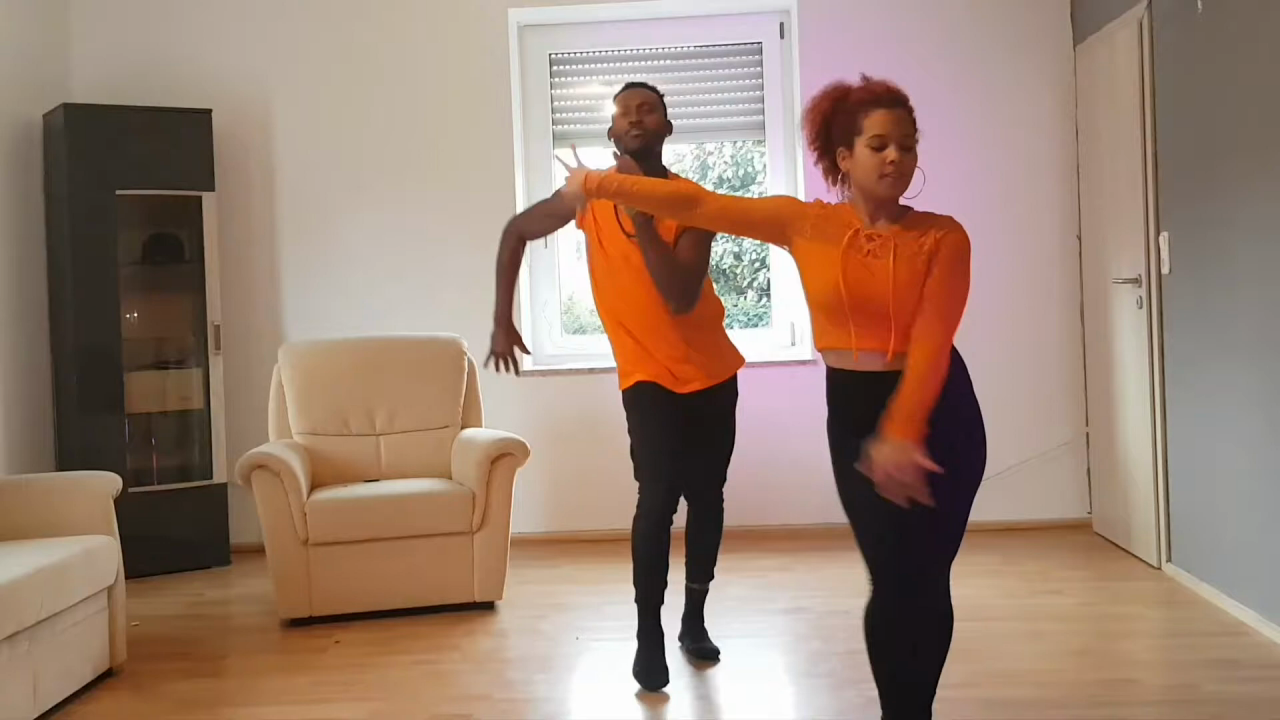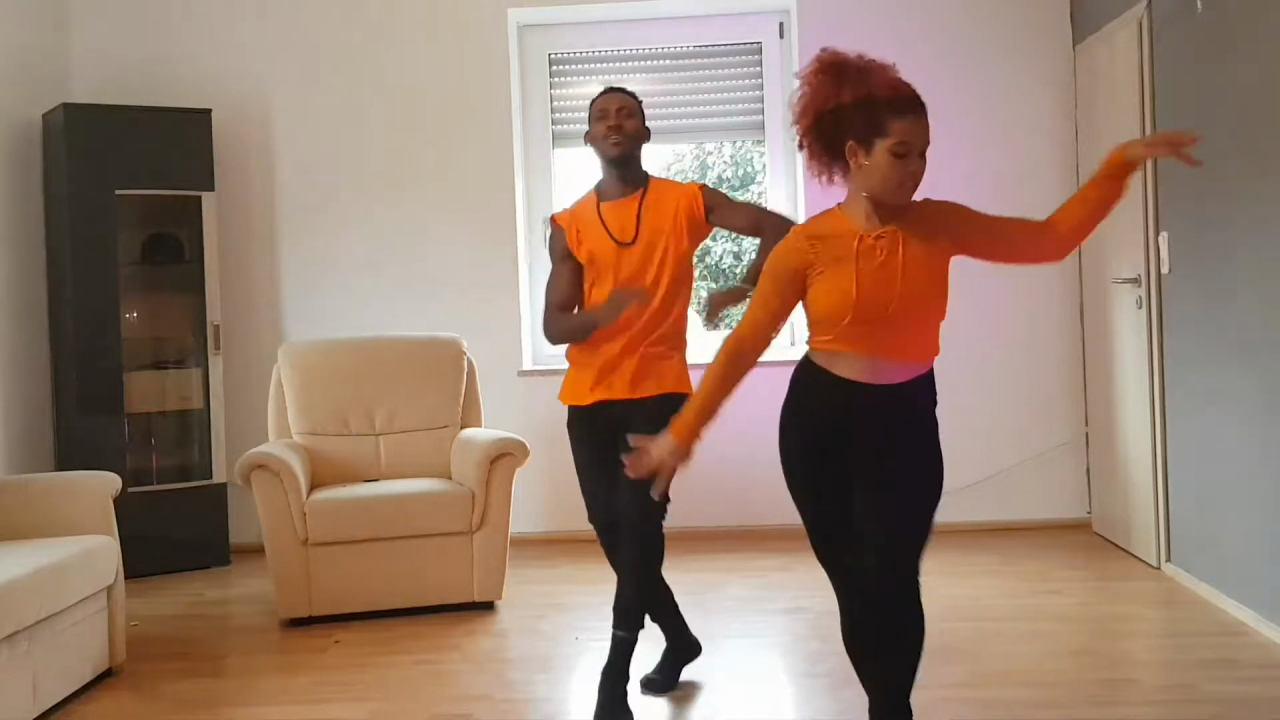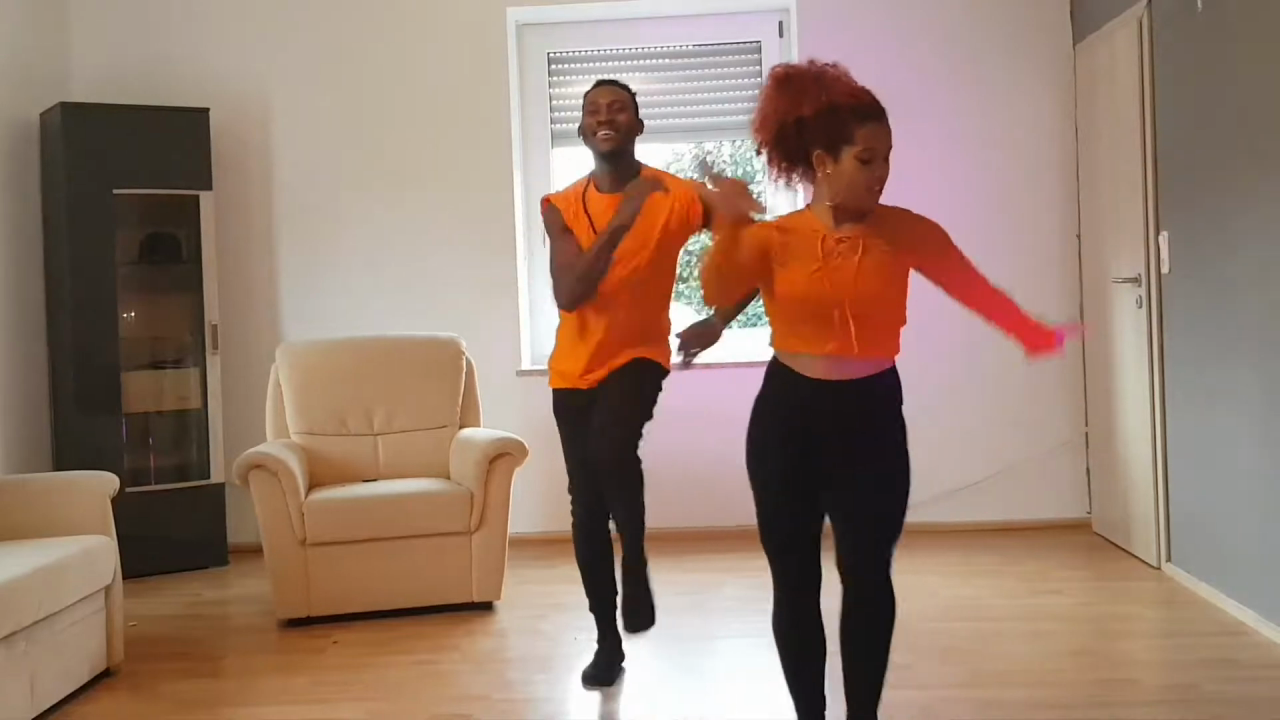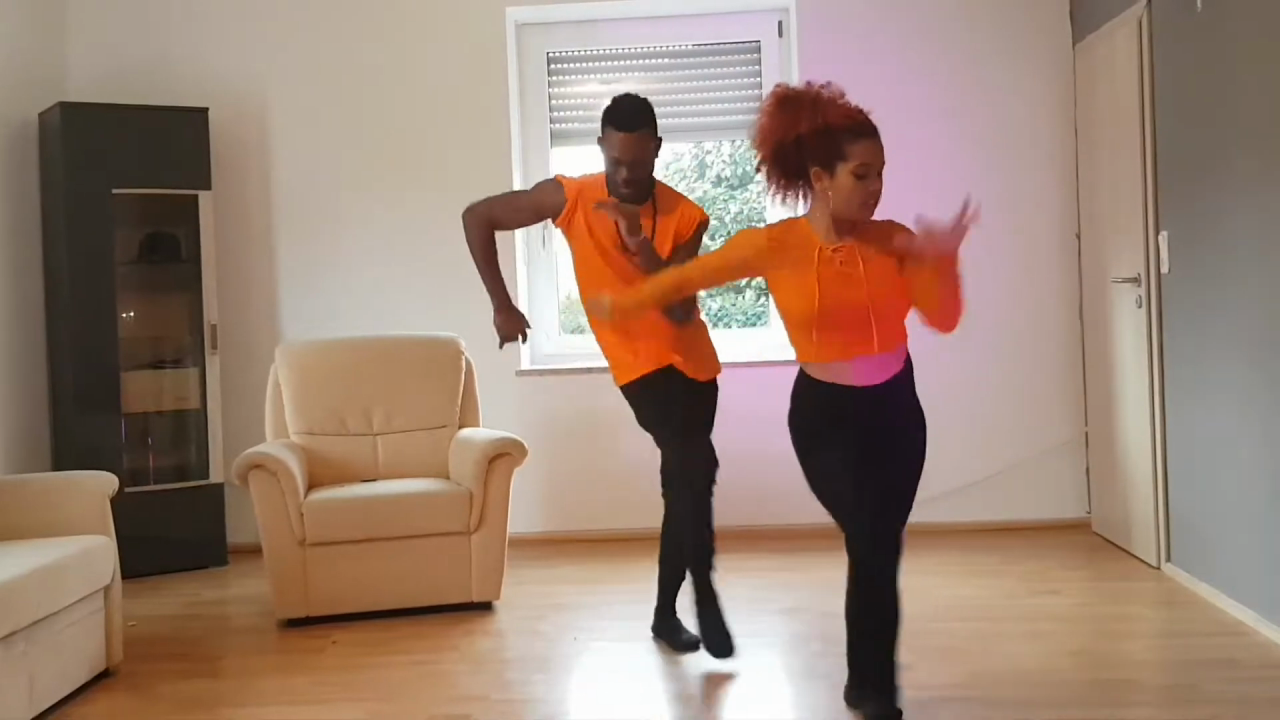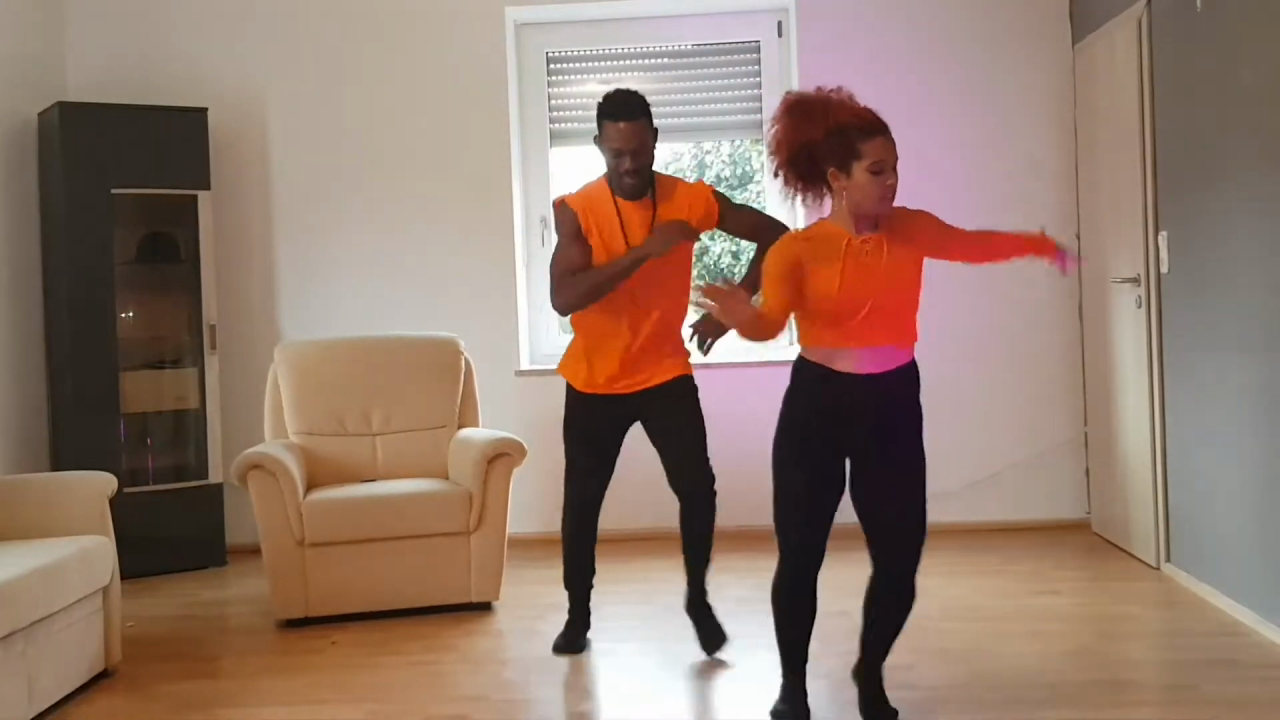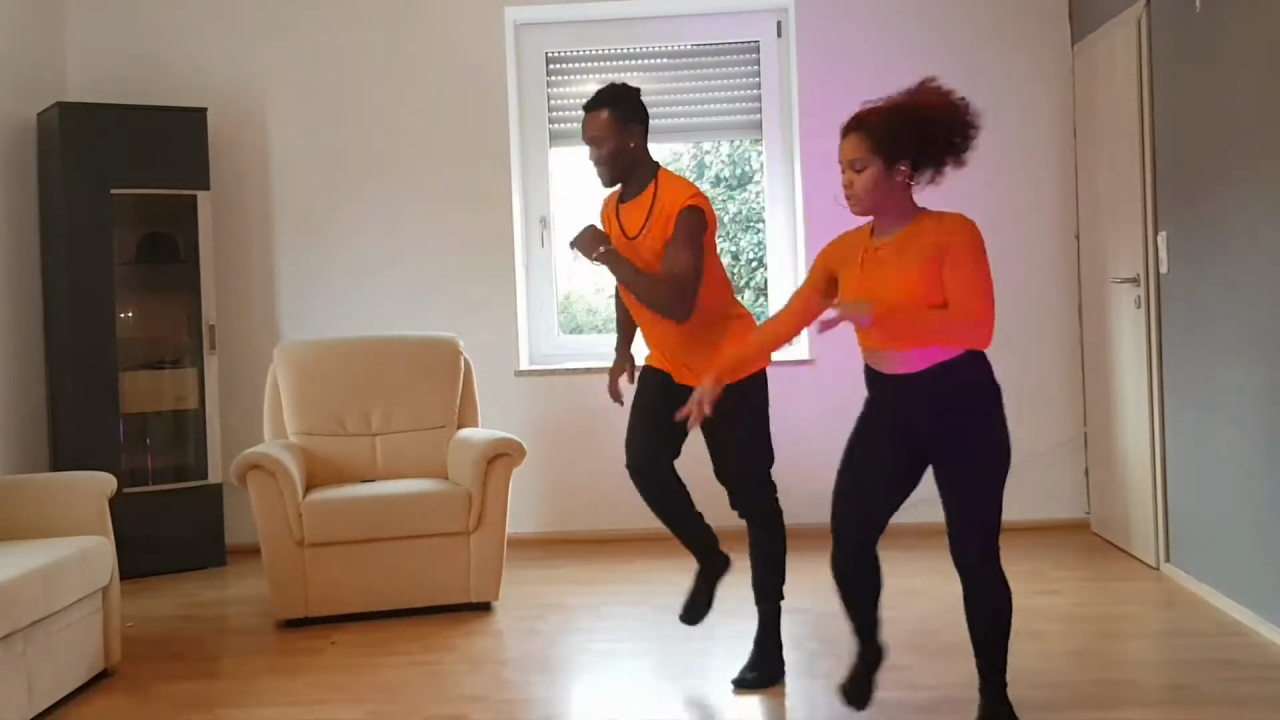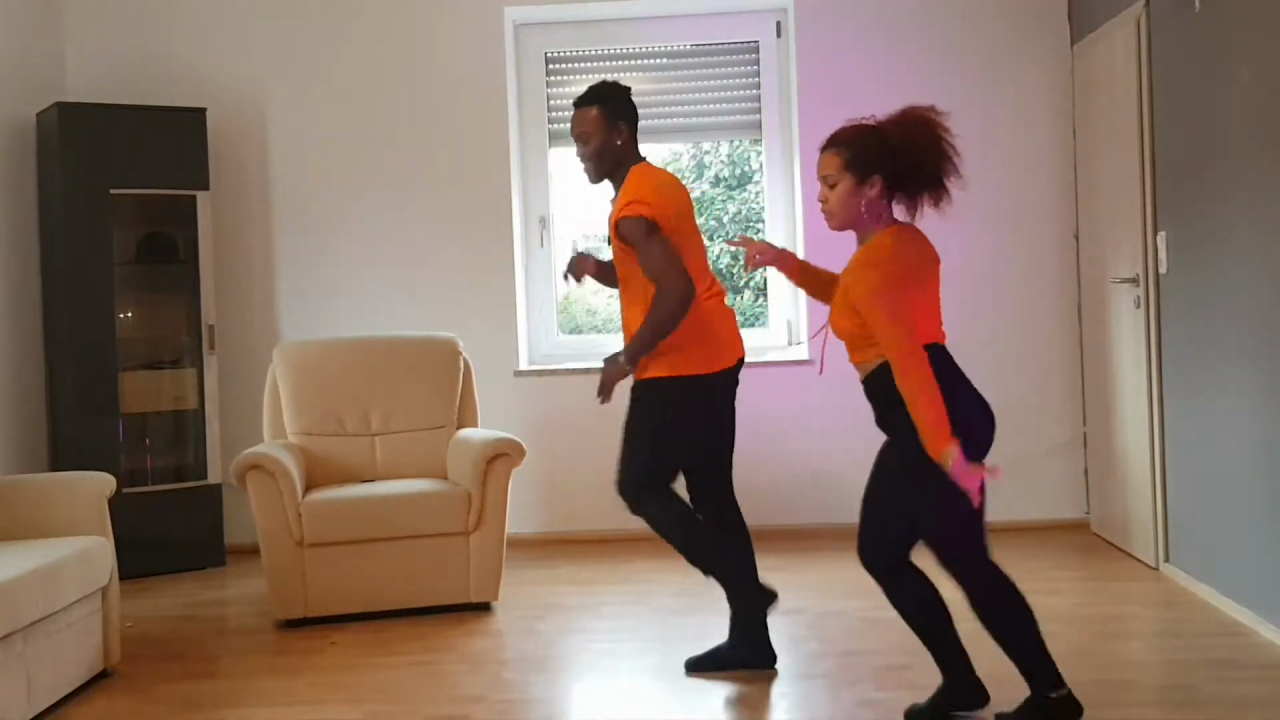
dt=0.4s
person 1, frame 1
left shoulder: (943, 239)
right shoulder: (805, 223)
left elbow: (931, 344)
right elbow: (708, 206)
left wrist: (900, 437)
right wrist: (604, 182)
left hip: (939, 415)
right hip: (854, 411)
left knee: (928, 582)
right knee: (897, 582)
person 1, frame 2
left shoulder: (935, 224)
right shoulder: (805, 244)
left elbow: (1048, 243)
right elbow: (743, 344)
left wrist: (1123, 162)
right wrist: (682, 436)
left hip: (903, 419)
right hip: (821, 421)
left knee: (885, 575)
right knee: (858, 588)
person 1, frame 3
left shoulder: (902, 230)
right shoulder: (769, 240)
left elbow: (973, 287)
right elbow: (718, 293)
left wrist: (1034, 334)
right wrist: (728, 228)
left hip: (871, 417)
right hip: (787, 418)
left knee: (869, 577)
right knee: (795, 584)
person 1, frame 4
left shoulder: (897, 241)
right shoulder: (775, 245)
left elbow: (945, 318)
right elbow: (686, 277)
left wrist: (941, 257)
right wrist: (617, 304)
left hip: (894, 416)
right hip: (825, 416)
left knee: (877, 551)
right knee: (871, 548)
person 1, frame 5
left shoulder: (909, 229)
right shoulder: (797, 250)
left elbow: (976, 243)
right elbow: (766, 320)
left wrist: (1042, 245)
right wrist: (733, 311)
left hip: (892, 409)
right hip: (813, 410)
left knee: (900, 558)
right knee: (801, 556)
person 1, frame 6
left shoulder: (953, 234)
right shoulder: (846, 249)
left elbow: (978, 329)
right elbow: (787, 320)
left wrist: (879, 314)
right wrist: (717, 379)
left hip: (963, 409)
right hip: (891, 412)
left knee: (977, 555)
right knee: (850, 539)
right ankle: (868, 648)
person 1, frame 7
left shoulder: (878, 256)
right shoulder: (902, 244)
left elbow: (907, 357)
right elbow: (844, 297)
left wrist: (944, 450)
right wrist: (783, 260)
left hip: (927, 426)
right hip: (923, 423)
left knee: (965, 561)
right knee: (882, 552)
person 2, frame 1
right shoulder: (588, 195)
left elbow: (680, 299)
right elbow: (515, 232)
left wrist: (643, 222)
right wrist: (502, 318)
left hip: (710, 374)
right hip: (646, 378)
left knee: (705, 498)
right knee: (657, 493)
left ankle: (693, 616)
right ankle: (647, 632)
person 2, frame 2
left shoulder: (693, 200)
right shoulder: (567, 226)
left elbow: (781, 230)
right elbow: (556, 328)
left wrist: (740, 291)
right wrist: (604, 311)
left hip: (656, 389)
right hip: (592, 397)
left knee: (632, 513)
right knee: (614, 531)
left ankle: (615, 665)
right ankle: (677, 637)
person 2, frame 3
left shoulder: (677, 194)
right shoulder: (558, 208)
right elbow: (571, 294)
left wrist: (717, 319)
right wrist: (623, 224)
left hip: (638, 359)
right hip: (574, 371)
left knee: (610, 449)
right knee: (587, 502)
left ankle: (634, 562)
right ankle: (606, 641)
person 2, frame 4
left shoulder: (686, 217)
right shoulder: (567, 196)
left elbow: (680, 304)
right elbow: (475, 217)
left wrist: (637, 239)
right wrist: (500, 303)
left hip: (695, 365)
right hip: (640, 367)
left knee: (686, 480)
right knee: (693, 466)
left ankle: (665, 613)
right ankle: (706, 602)
person 2, frame 5
left shoulder: (694, 199)
right shoulder: (575, 210)
left elbow: (775, 235)
right elbow: (564, 297)
right wrist: (646, 250)
left hip: (664, 373)
right hip: (592, 381)
left knee: (697, 488)
right knee: (581, 501)
left ankle: (696, 596)
right ankle: (578, 614)
person 2, frame 6
left shoulder: (685, 205)
right shoulder: (615, 206)
left elbow: (673, 305)
left wrist: (610, 255)
right wrist: (622, 354)
left hip: (730, 363)
right hip: (669, 366)
left knee: (751, 495)
right knee: (644, 465)
left ankle: (769, 638)
right ankle: (709, 557)
person 2, frame 7
left shoulder: (636, 203)
right shoulder: (647, 191)
left elbow: (679, 291)
left wrist: (627, 358)
right wrist: (600, 271)
left hip: (684, 359)
right hip: (709, 357)
left knee: (637, 489)
right knee: (710, 493)
left ankle: (749, 598)
right ankle: (749, 638)
